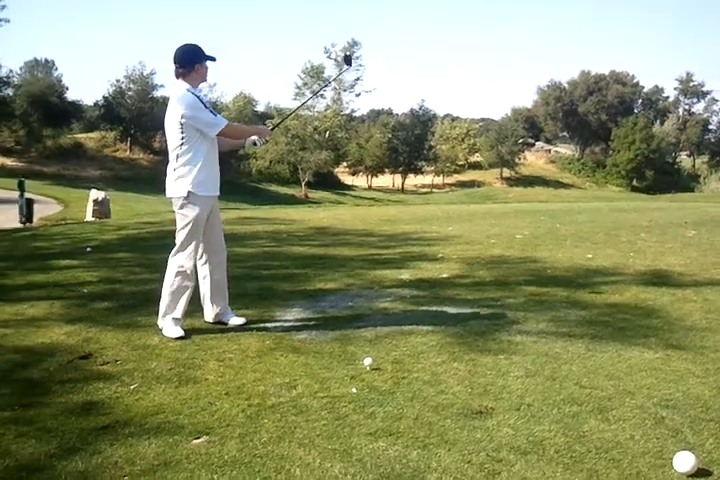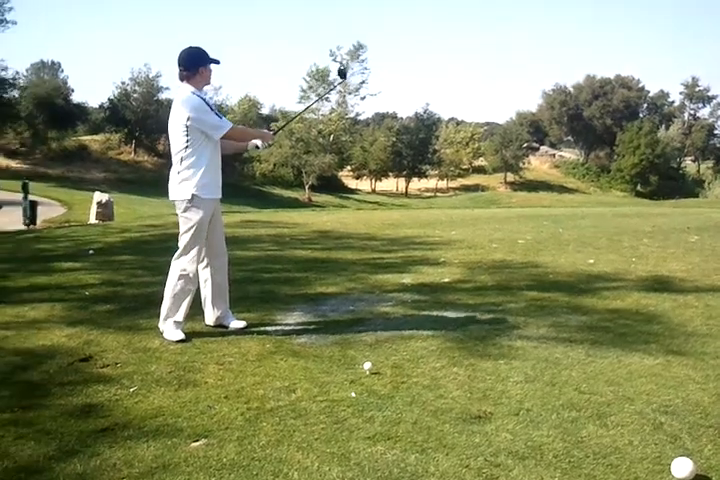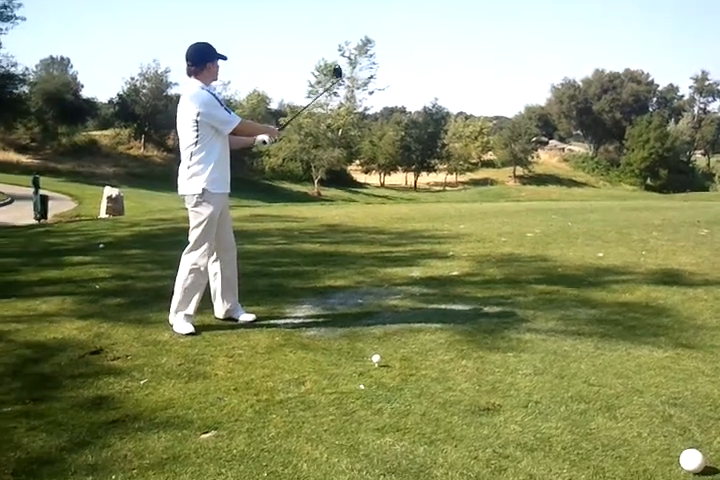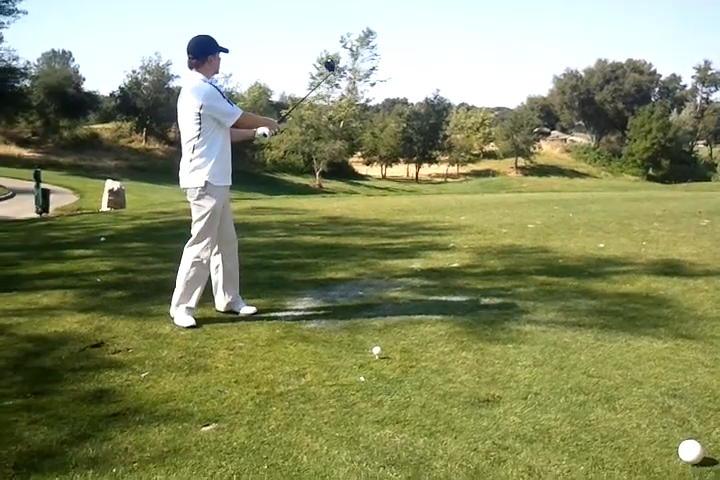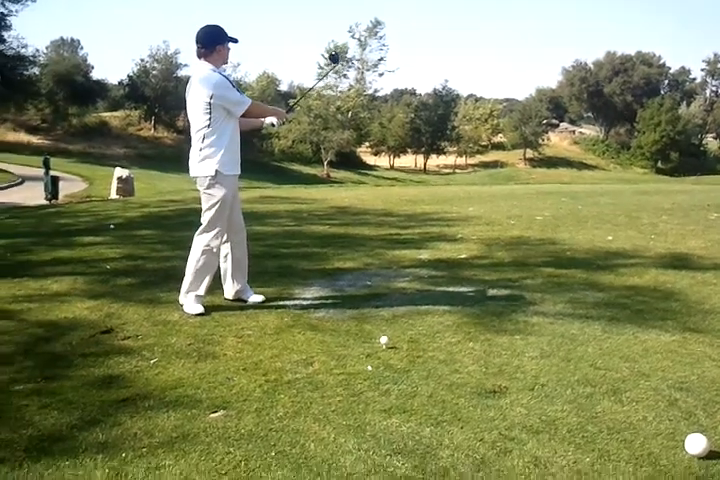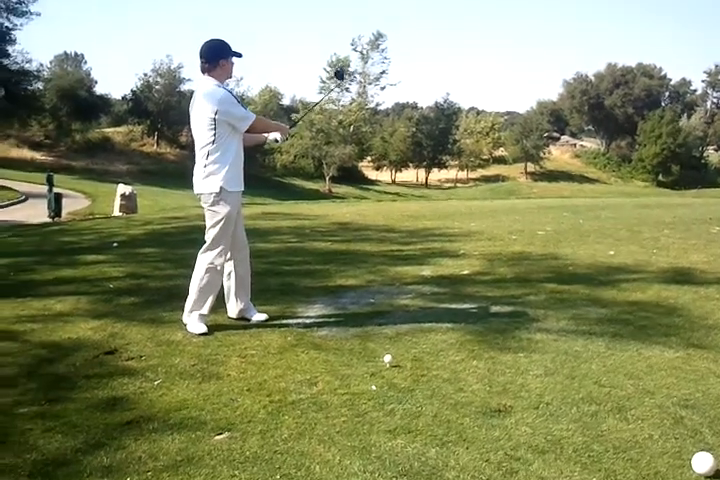
dt=0.1s
person 1, frame 1
left shoulder: (189, 98)
right shoulder: (187, 99)
left elbow: (216, 141)
right elbow: (227, 130)
left wrist: (248, 140)
right wrist: (258, 130)
left hip: (205, 189)
right hip: (191, 190)
left knee: (214, 251)
right knee: (185, 255)
left ankle: (217, 309)
right ankle: (169, 317)
person 1, frame 2
left shoulder: (190, 101)
right shoulder: (193, 102)
left elbow: (216, 145)
right elbow: (231, 131)
left wrist: (249, 144)
right wrist: (261, 134)
left hip: (206, 192)
right hip: (194, 193)
left knee: (215, 254)
right knee: (189, 257)
left ankle: (217, 312)
right ankle: (170, 320)
person 1, frame 3
left shoulder: (196, 96)
right shoulder: (202, 97)
left elbow: (223, 140)
right elbow: (239, 126)
left wrist: (256, 140)
right wrist: (267, 130)
left hip: (214, 187)
right hip: (203, 187)
left knee: (224, 248)
right knee: (199, 252)
left ankle: (227, 305)
right ankle: (180, 313)
person 1, frame 4
left shoulder: (194, 89)
right shoulder: (204, 90)
left elbow: (224, 132)
right elbow: (241, 118)
left wrist: (256, 133)
right wrist: (268, 123)
left hip: (214, 179)
right hip: (205, 180)
left knee: (226, 241)
right knee: (202, 244)
left ankle: (228, 298)
right ankle: (181, 306)
person 1, frame 5
left shoulder: (201, 79)
right shoulder: (214, 80)
left elbow: (232, 122)
right elbow: (250, 107)
left wrist: (264, 122)
right wrist: (276, 113)
left hip: (223, 168)
right hip: (215, 169)
left knee: (234, 230)
right knee: (211, 233)
left ankle: (236, 287)
right ankle: (190, 294)
person 1, frame 6
left shoulder: (204, 94)
right shoulder: (218, 95)
right elbow: (254, 122)
left wrist: (267, 137)
right wrist: (279, 128)
left hip: (226, 185)
right hip: (219, 186)
left knee: (237, 248)
right knee: (215, 251)
left ankle: (240, 305)
right ankle: (194, 313)
